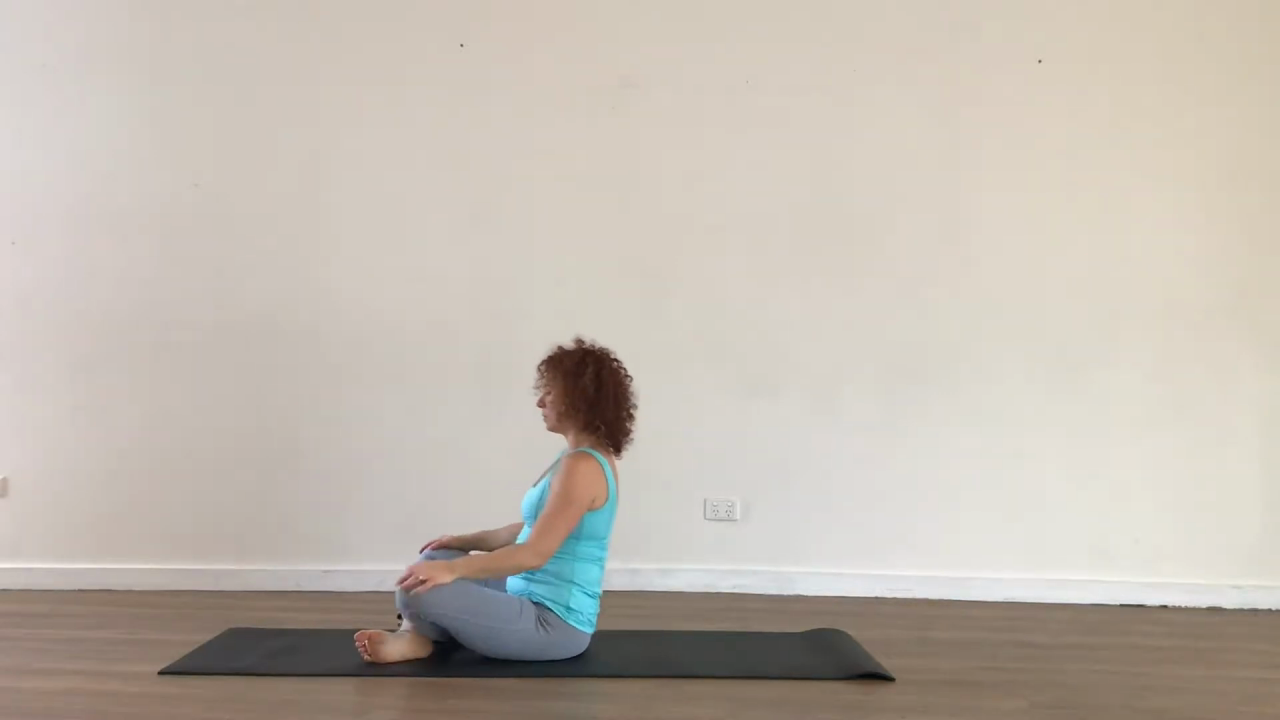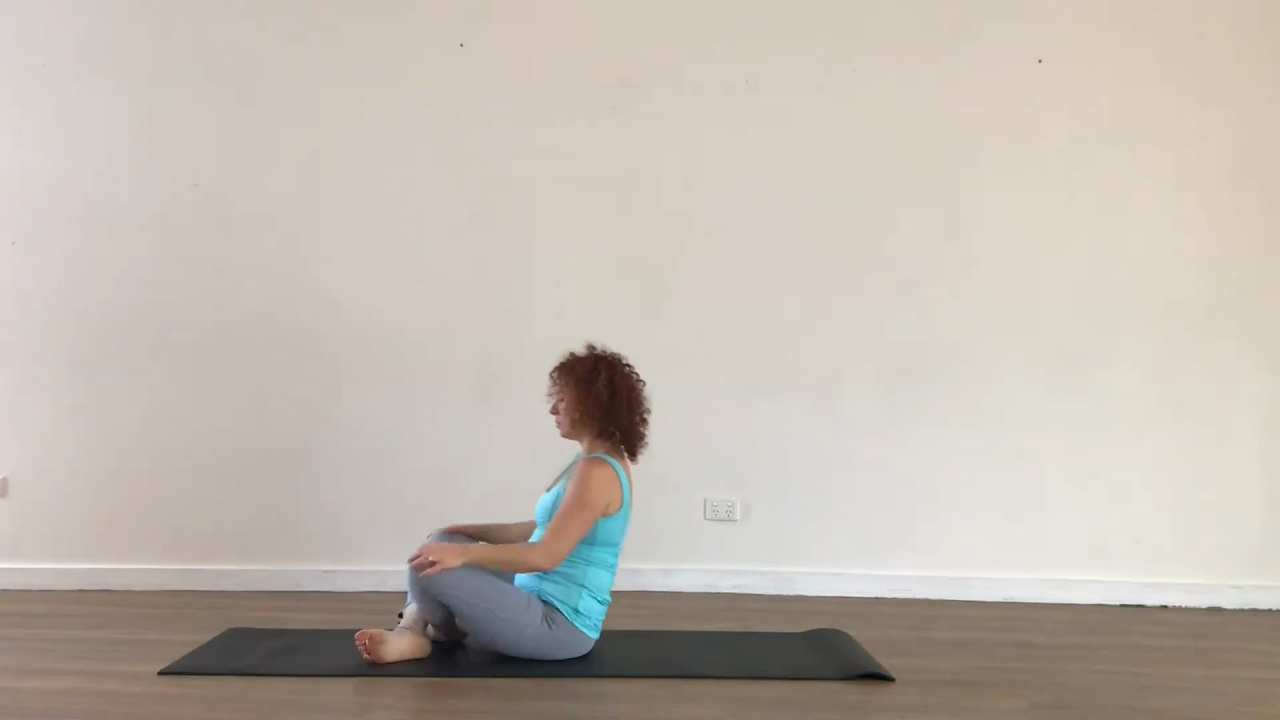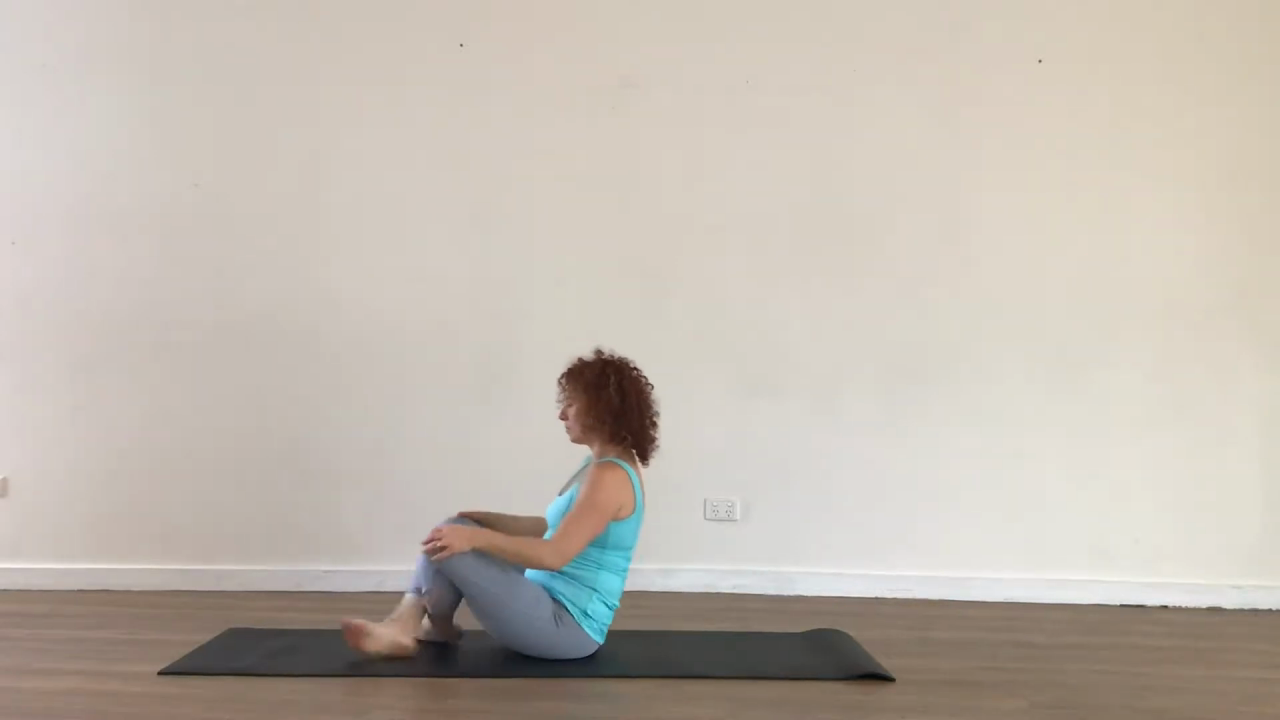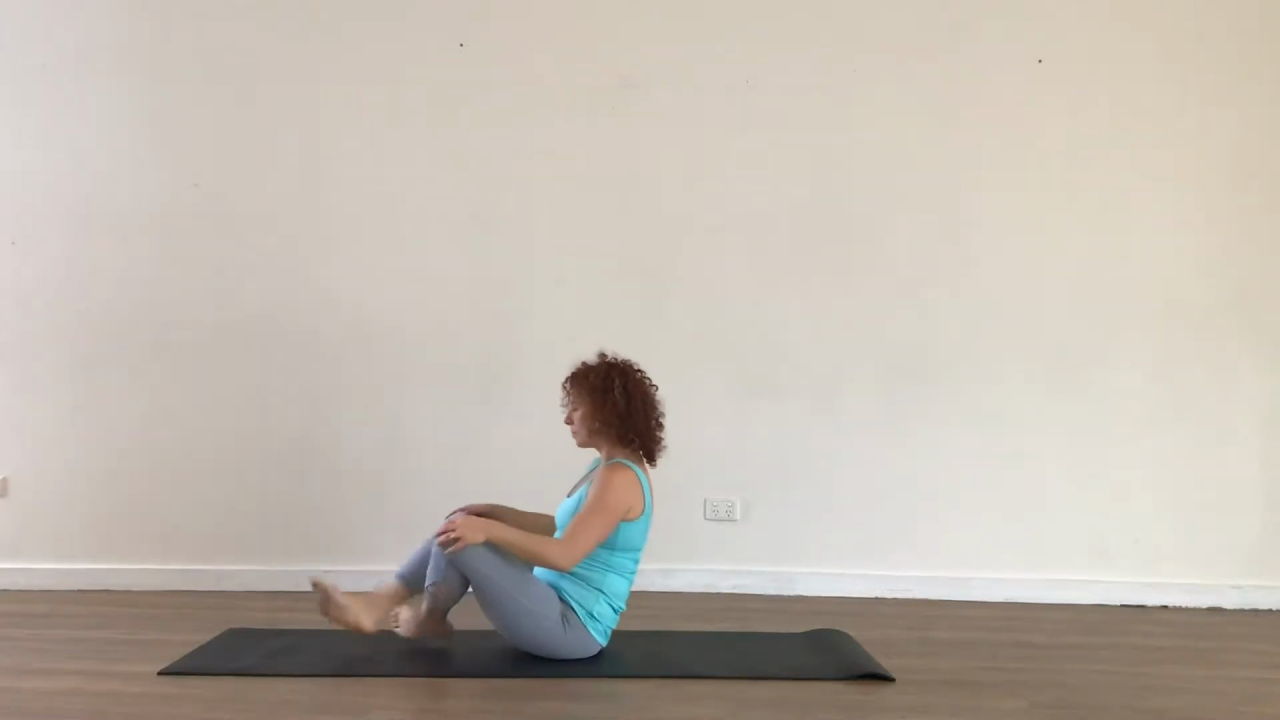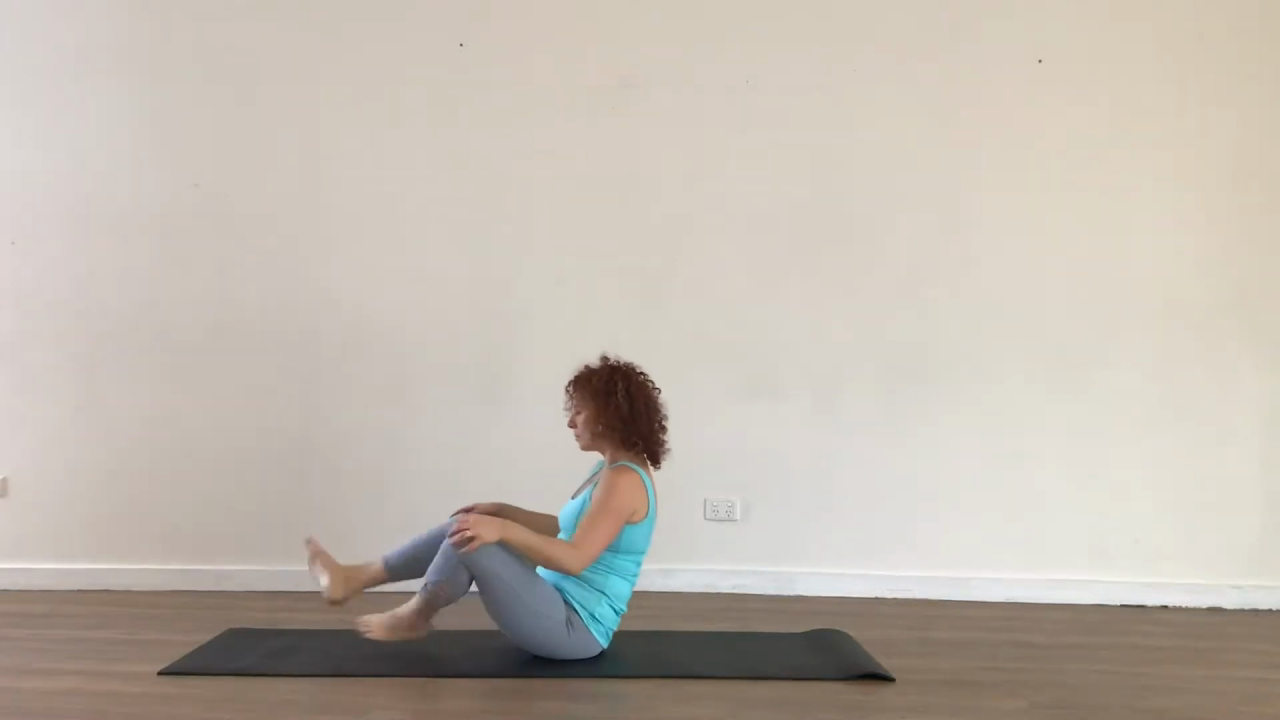
dt=0.1s
person 1, frame 1
left shoulder: (582, 467)
right shoulder: (584, 458)
left elbow: (535, 554)
right elbow: (533, 529)
left wrist: (453, 569)
right wrist: (464, 541)
left hip: (553, 626)
right hip: (538, 606)
left knee: (419, 581)
right knee: (433, 555)
left ankle: (420, 637)
person 1, frame 2
left shoulder: (597, 472)
right shoulder: (596, 463)
left elbow: (546, 555)
right elbow: (546, 530)
left wrist: (464, 552)
right wrist: (473, 532)
left hip: (559, 626)
right hip: (545, 605)
left knee: (430, 569)
right knee: (442, 542)
left ankle: (426, 631)
right ankle: (413, 632)
person 1, frame 3
left shoulder: (609, 477)
right shoulder: (601, 464)
left elbow: (556, 554)
right elbow: (555, 530)
left wrist: (472, 539)
right wrist: (486, 519)
left hip: (565, 626)
right hip: (554, 605)
left knee: (448, 546)
right knee: (459, 528)
left ankle: (436, 626)
right ankle: (400, 627)
person 1, frame 4
left shoulder: (619, 479)
right shoulder: (609, 466)
left elbow: (564, 556)
right elbow: (561, 531)
left wrist: (490, 530)
right wrist: (495, 512)
left hip: (572, 628)
right hip: (557, 609)
left knee: (460, 543)
right knee: (459, 529)
left ankle: (427, 620)
right ankle: (377, 607)
person 1, frame 5
left shoulder: (624, 481)
right shoulder: (612, 469)
left elbow: (575, 558)
right elbow: (563, 531)
left wrist: (503, 529)
right wrist: (501, 511)
left hip: (573, 628)
right hip: (560, 608)
left knee: (471, 543)
right knee: (461, 530)
left ankle: (411, 619)
right ankle: (352, 581)
